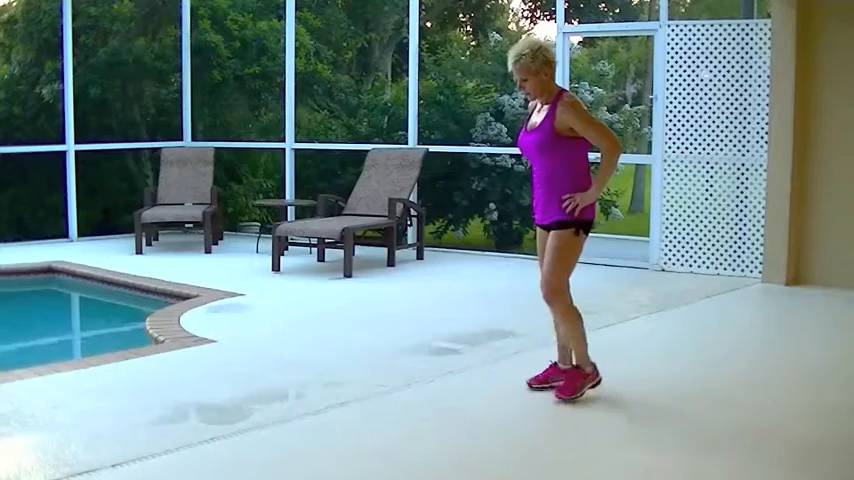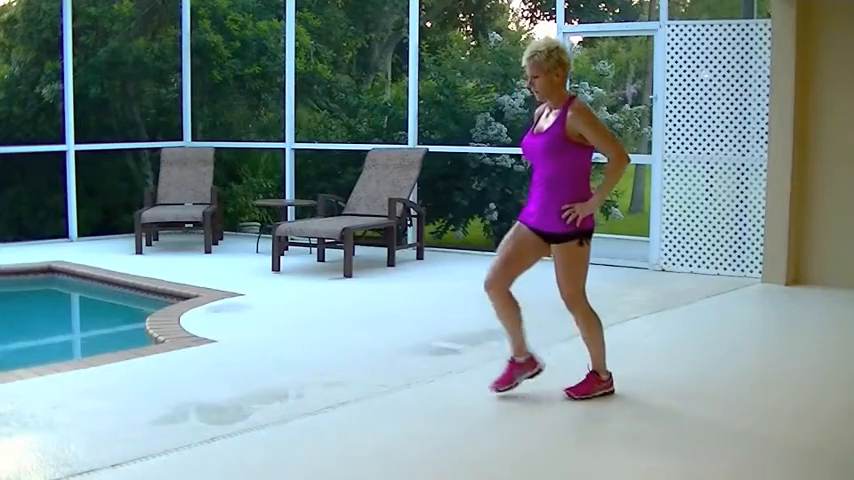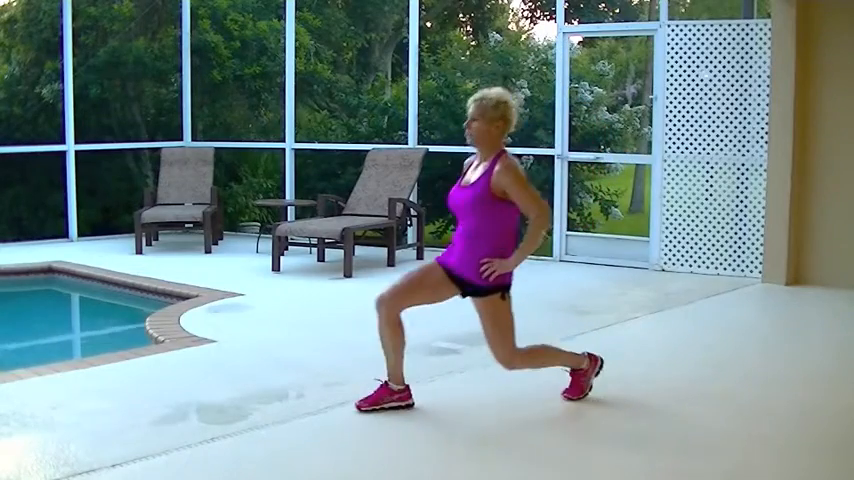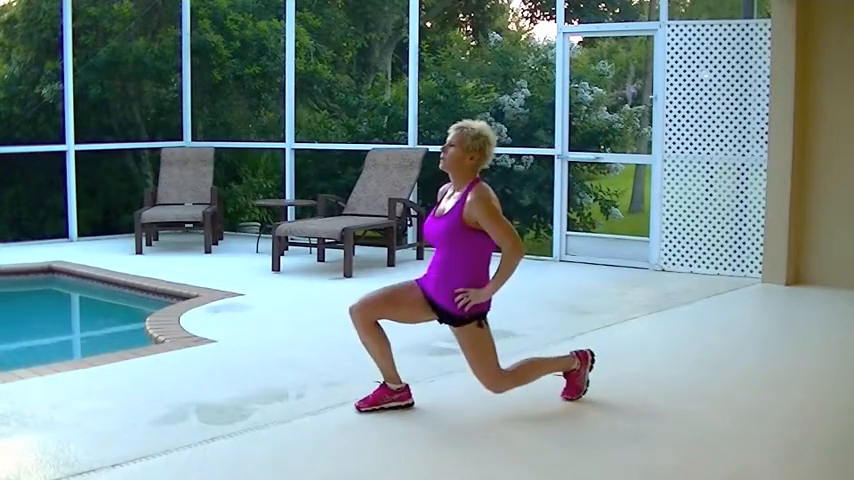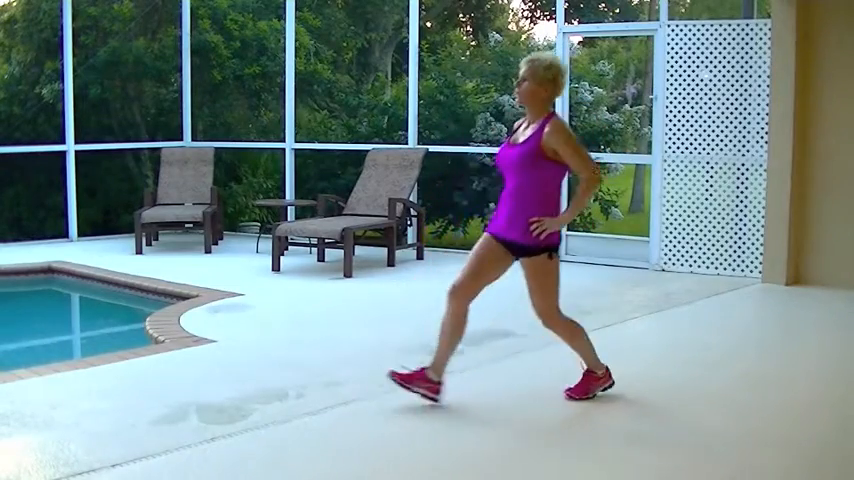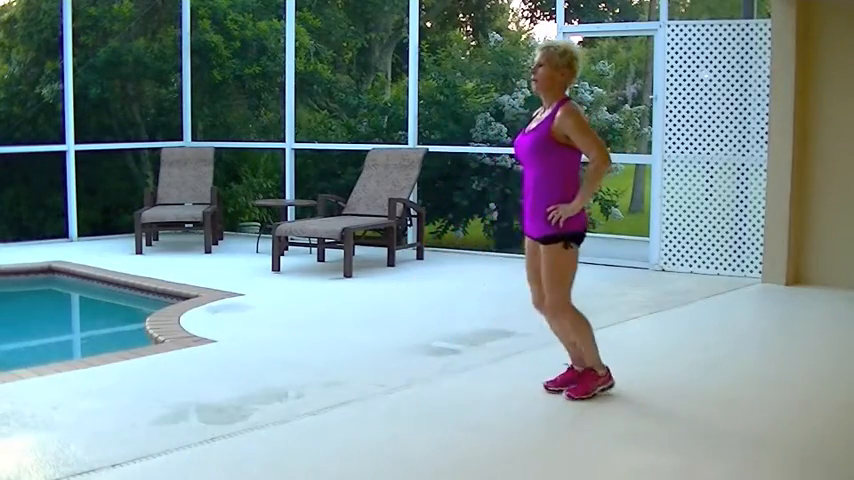
dt=0.5s
person 1, frame 1
left shoulder: (567, 107)
right shoulder: (535, 107)
left elbow: (612, 147)
left wrist: (591, 193)
left hip: (571, 213)
right hip: (545, 211)
left knee: (551, 292)
right knee: (555, 291)
left ankle: (585, 368)
right ankle: (563, 365)
person 1, frame 2
left shoulder: (579, 115)
right shoulder: (540, 112)
left elbow: (618, 159)
left wrist: (593, 203)
left hip: (571, 222)
right hip: (535, 216)
left knee: (573, 301)
right knee: (494, 283)
left ankle: (601, 376)
right ankle: (522, 358)
person 1, frame 3
left shoulder: (504, 169)
right shoulder: (471, 163)
left elbow: (541, 217)
left wrist: (512, 261)
left hip: (486, 273)
right hip: (453, 262)
left knee: (509, 357)
right knee: (387, 303)
left ankle: (584, 364)
right ankle: (396, 388)
person 1, frame 4
left shoulder: (478, 198)
right shoulder: (445, 191)
left elbow: (514, 248)
left wrist: (488, 291)
left hip: (463, 302)
right hip: (431, 289)
left knee: (495, 382)
right knee: (360, 311)
left ankle: (575, 362)
right ankle: (395, 388)
person 1, frame 5
left shoulder: (554, 129)
right shoulder: (520, 126)
left elbow: (591, 176)
left wrist: (562, 219)
left hip: (536, 236)
right hip: (502, 229)
left knee: (549, 316)
right knee: (458, 293)
left ankle: (599, 372)
right ankle: (432, 376)
person 1, frame 6
left shoulder: (567, 114)
right shoulder: (541, 114)
left elbow: (601, 160)
left wrist: (576, 205)
left hip: (560, 225)
right hip: (536, 222)
left knee: (556, 305)
right knee: (543, 304)
left ankle: (599, 372)
right ankle: (581, 369)
